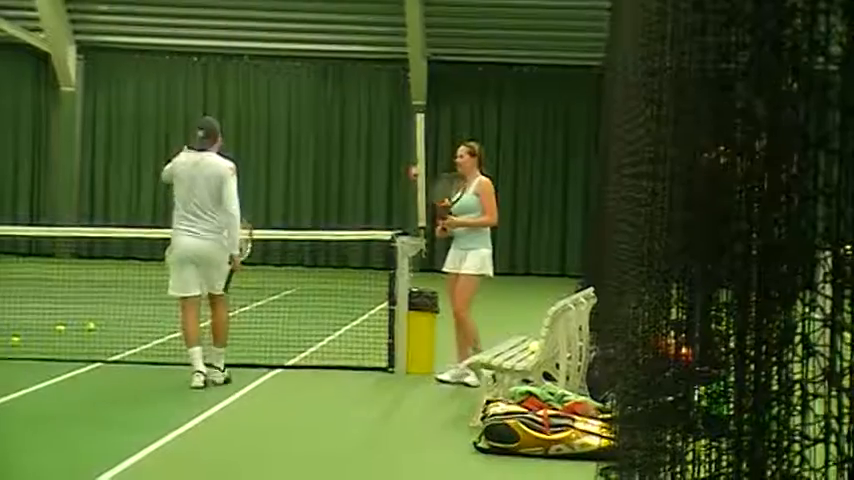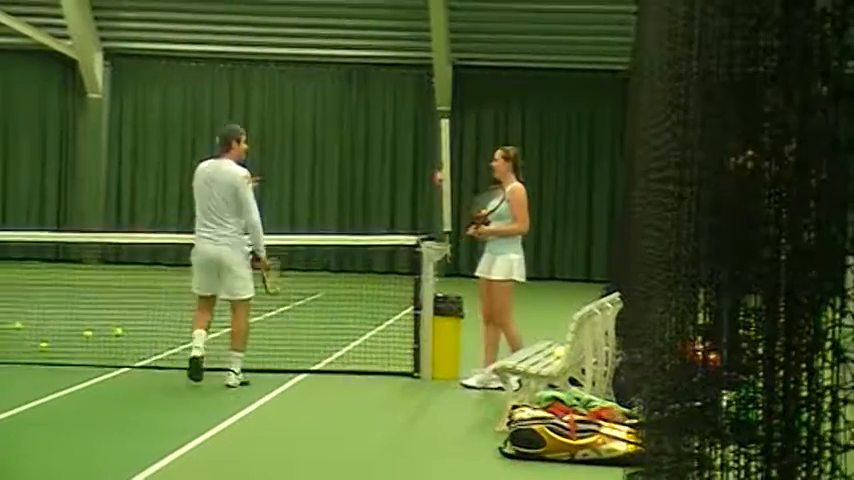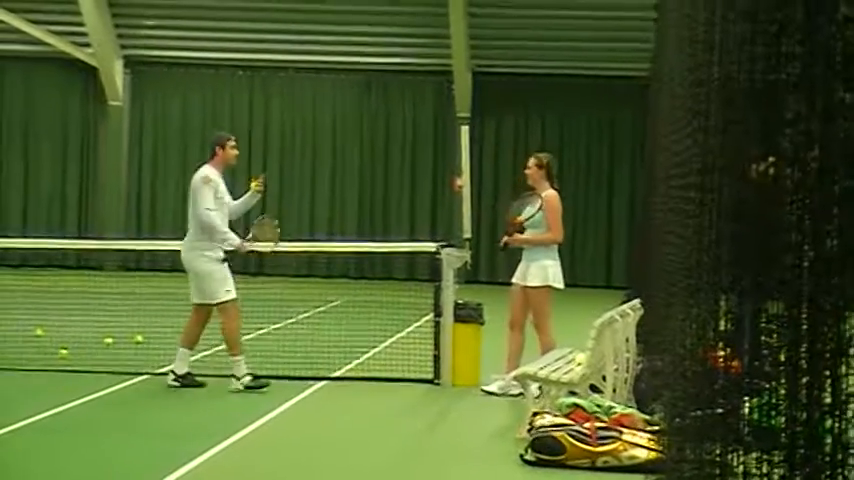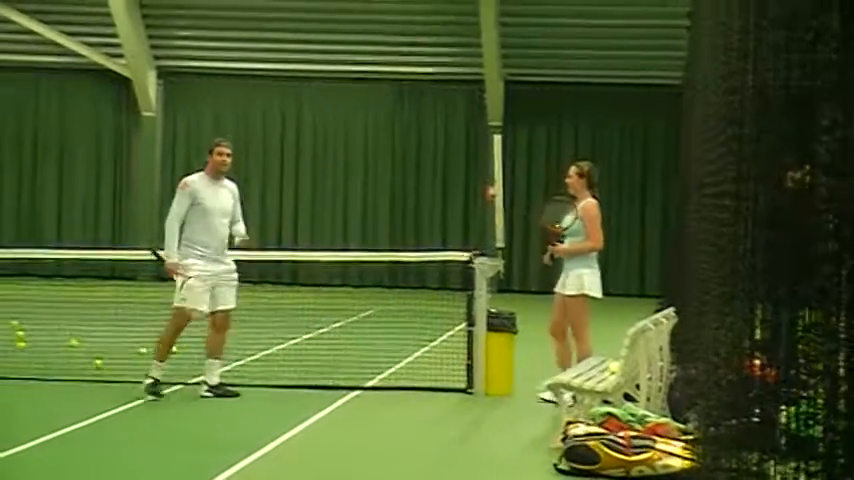
dt=0.4s
person 1, frame 1
left shoulder: (180, 162)
right shoulder: (225, 167)
left elbow: (165, 176)
right elbow: (231, 210)
right wrist: (234, 250)
left hip: (183, 243)
right hip: (213, 244)
left knee: (189, 308)
right knee: (219, 305)
left ankle: (199, 370)
right ankle: (217, 368)
person 1, frame 2
left shoulder: (201, 169)
right shoulder: (239, 174)
right elbow: (250, 216)
right wrist: (260, 250)
left hip: (204, 246)
right hip: (231, 249)
left knee: (204, 303)
right knee: (240, 309)
left ankle: (196, 351)
right ankle: (235, 371)
person 1, frame 3
left shoulder: (217, 180)
right shoulder: (206, 176)
left elbow: (230, 211)
right elbow: (205, 214)
left wrist: (252, 195)
right wrist: (233, 241)
left hip: (207, 254)
right hip: (205, 254)
left knee: (201, 312)
right knee: (230, 310)
left ankle: (179, 371)
right ankle: (241, 374)
person 1, frame 4
left shoulder: (231, 189)
right shoulder: (190, 184)
left elbow: (238, 222)
right elbow: (173, 221)
left wrist: (241, 234)
right wrist: (171, 257)
left hip: (223, 264)
right hip: (194, 263)
left knee: (221, 322)
right knee: (180, 319)
left ankle: (212, 382)
right ankle: (154, 375)
person 2, frame 1
left shoulder: (483, 183)
right shoulder: (460, 186)
left elbow: (491, 219)
left wrist: (460, 222)
right wrist: (447, 227)
left hip: (476, 253)
right hip: (457, 251)
left knee: (462, 311)
right knee: (456, 312)
right ankle: (462, 367)
person 2, frame 2
left shoulder: (516, 189)
right shoulder: (500, 190)
left elbow: (522, 227)
left wrist: (491, 231)
right wrist: (482, 231)
left hip: (506, 259)
right hip: (490, 256)
left knee: (503, 320)
right knee: (488, 318)
right ankle: (488, 373)
person 2, frame 3
left shoulder: (551, 197)
left elbow: (556, 236)
left wrist: (525, 239)
right wrist: (516, 240)
left hip: (542, 266)
right hip: (526, 265)
left knee: (541, 326)
right knee: (515, 323)
right ankle: (510, 380)
person 2, frame 4
left shoulder: (589, 206)
right shoulder: (577, 206)
left elbow: (596, 244)
left wrist: (566, 250)
right wrist: (559, 250)
left hip: (581, 274)
right hip: (569, 274)
left knee: (579, 335)
right knee: (556, 330)
